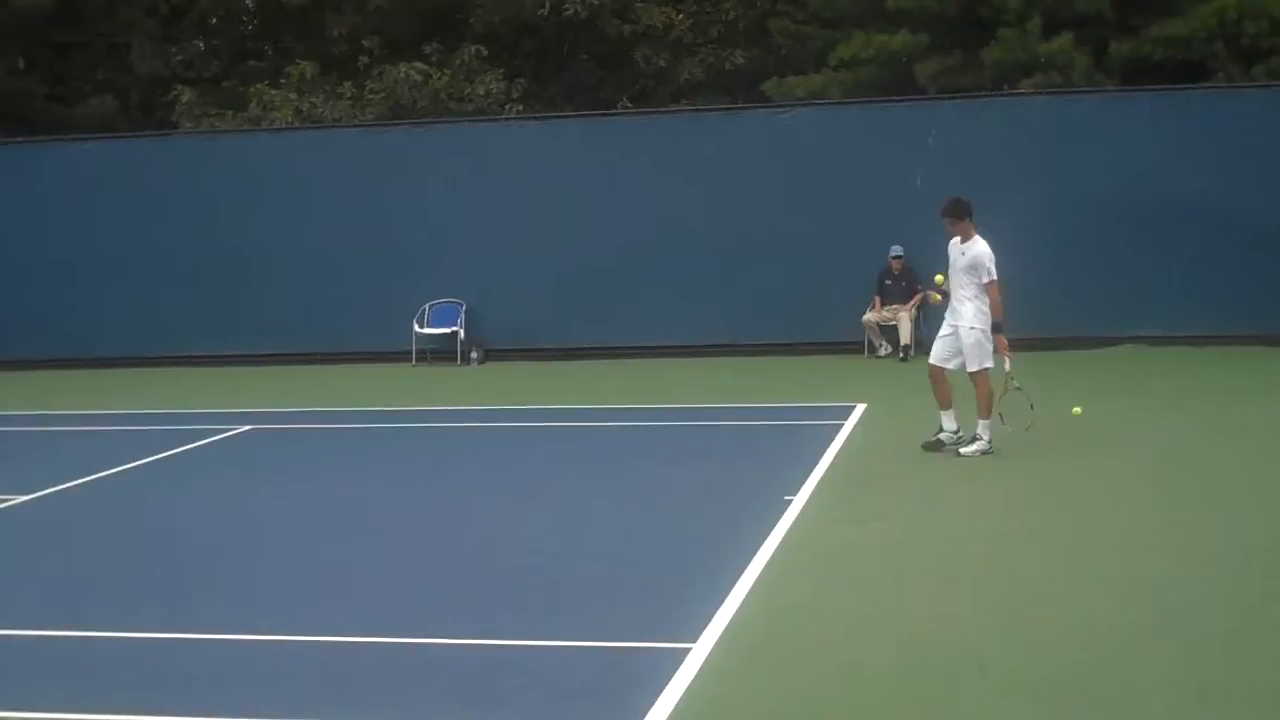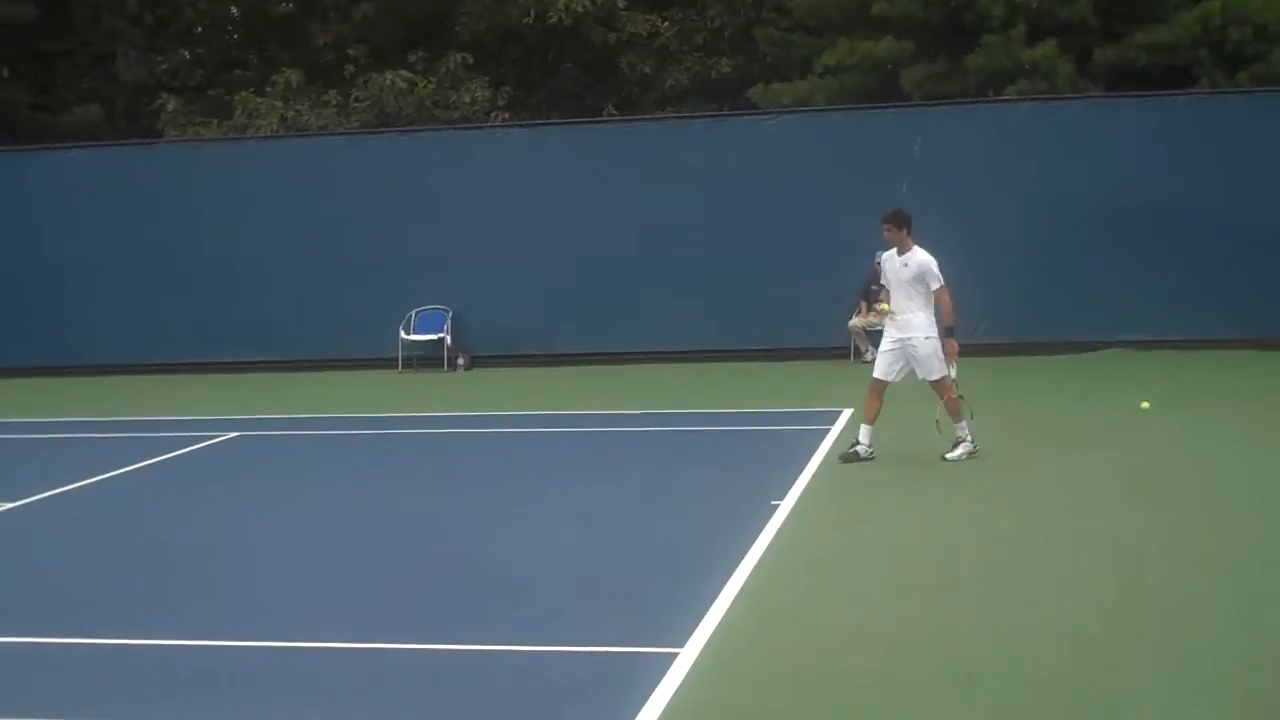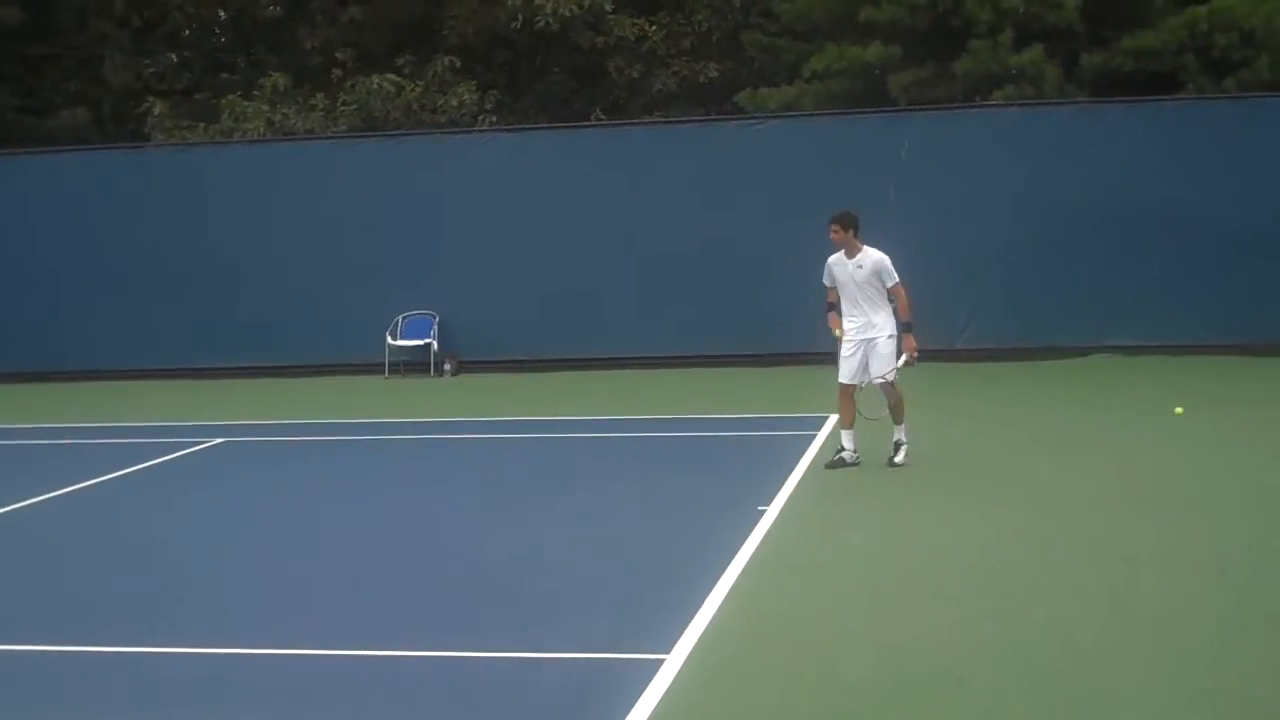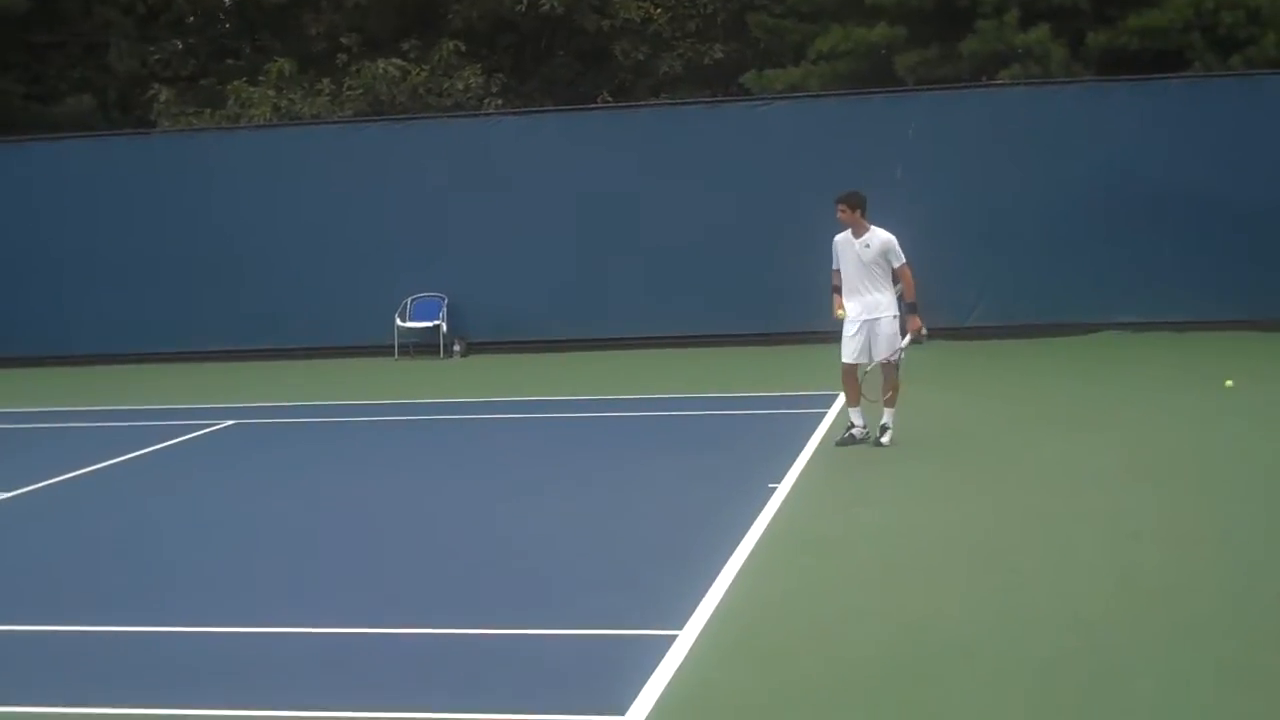
dt=0.3s
person 1, frame 1
left shoulder: (981, 251)
right shoulder: (953, 245)
left elbow: (994, 293)
left wrist: (999, 332)
right wrist: (944, 291)
left hip: (974, 323)
right hip: (952, 321)
left knee: (978, 376)
right knee: (935, 371)
left ankle: (983, 436)
right ankle: (950, 430)
person 1, frame 2
left shoulder: (924, 260)
right shoulder: (887, 259)
left elbow: (943, 299)
left wrist: (949, 337)
right wrist: (883, 305)
left hip: (922, 335)
right hip: (894, 335)
left knee: (941, 385)
right knee: (876, 385)
left ankle: (966, 439)
right ankle: (864, 445)
person 1, frame 3
left shoulder: (878, 259)
right shoulder: (832, 263)
left elbow: (899, 295)
left wrist: (907, 333)
right wrist: (832, 312)
left hip: (881, 333)
right hip: (851, 335)
left knee: (889, 387)
right knee: (845, 389)
left ankle: (900, 440)
right ankle: (849, 449)
person 1, frame 4
left shoulder: (885, 240)
right shoulder: (839, 242)
left elbow: (905, 276)
left wrist: (912, 313)
right wrist: (837, 296)
left hip: (884, 313)
right hip: (854, 315)
left knee: (888, 368)
right knee: (848, 370)
left ankle: (887, 425)
right ankle: (858, 426)
